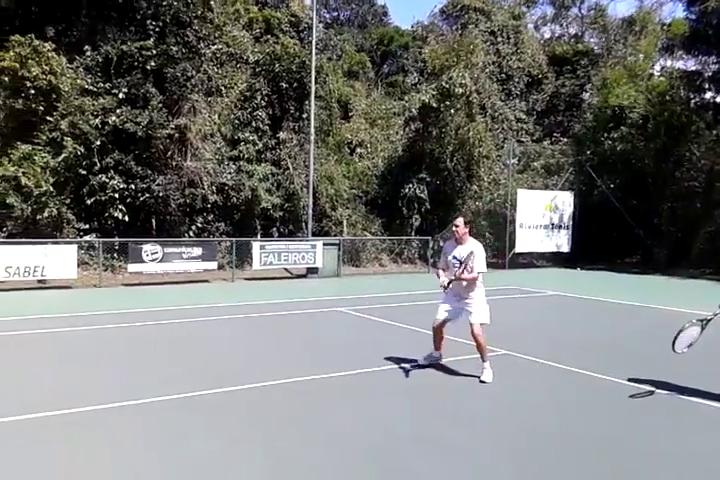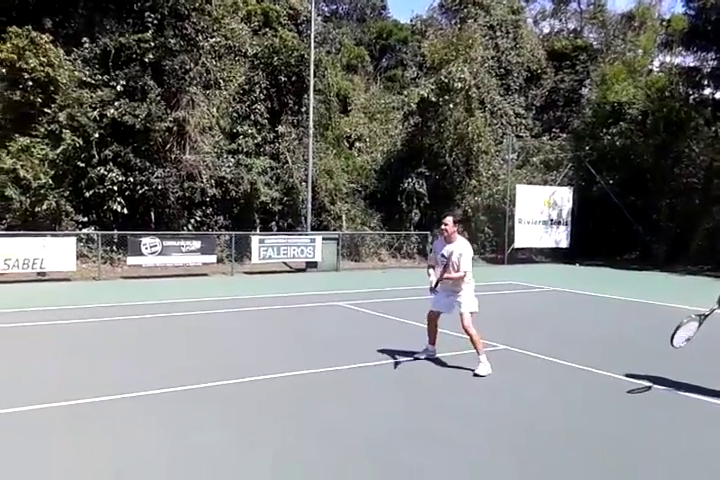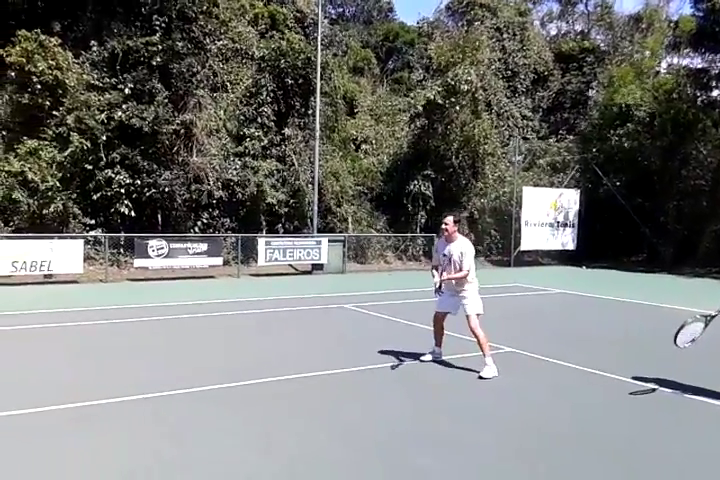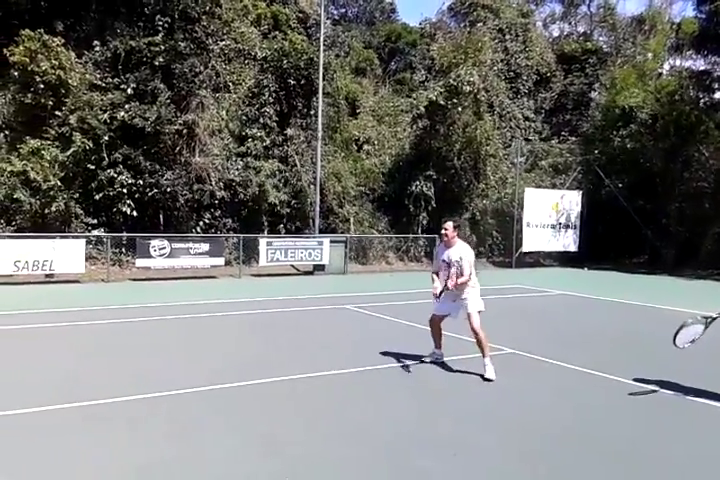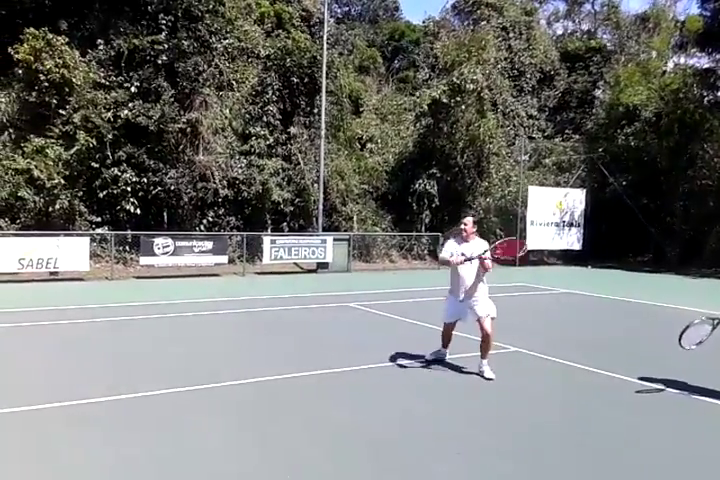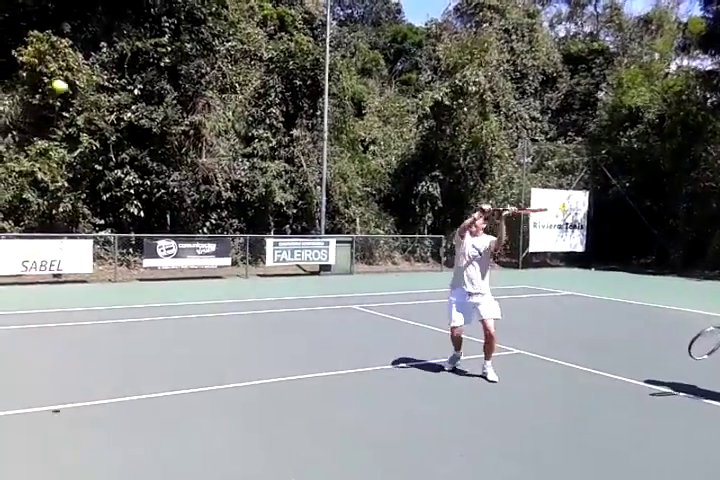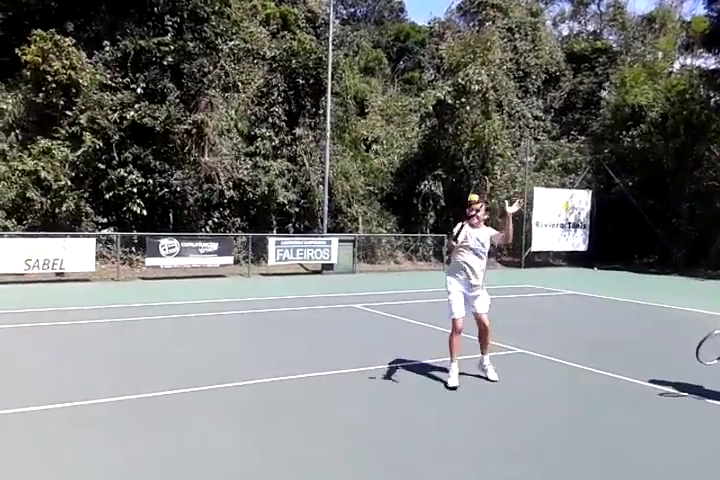
dt=0.2s
person 1, frame 1
left shoulder: (476, 248)
right shoulder: (448, 245)
left elbow: (476, 275)
right elbow: (441, 267)
left wrist: (464, 277)
right wrist: (442, 278)
left hip: (473, 295)
right hip: (452, 294)
left knee: (476, 333)
right knee: (437, 326)
left ankle: (486, 367)
right ankle: (436, 354)
person 1, frame 2
left shoulder: (464, 247)
right shoulder: (437, 243)
left elbow: (462, 274)
right elbow: (431, 265)
left wrist: (446, 276)
right wrist: (432, 277)
left hip: (463, 289)
right hip: (444, 289)
left knee: (467, 325)
right knee: (431, 317)
left ankle: (483, 362)
right ankle: (430, 349)
person 1, frame 3
left shoulder: (465, 246)
right shoulder: (439, 244)
left elbow: (465, 273)
right elbow: (435, 265)
left wrist: (448, 277)
right wrist: (436, 277)
left hip: (467, 290)
right hip: (449, 289)
left knee: (474, 326)
right knee: (437, 318)
left ankle: (490, 364)
right ankle: (437, 351)
person 1, frame 4
left shoulder: (465, 251)
right shoulder: (439, 248)
left elbow: (467, 276)
right elbow: (435, 271)
left wrist: (455, 283)
right wrist: (436, 285)
left hip: (468, 292)
right hip: (449, 293)
left knee: (475, 327)
right knee: (434, 321)
left ankle: (488, 365)
right ankle: (438, 353)
person 1, frame 5
left shoulder: (482, 245)
right shoulder: (452, 243)
left elbow: (487, 268)
right elbow: (442, 258)
left wrist: (485, 261)
right wrist: (452, 260)
left hip: (478, 295)
right hip: (456, 294)
left knee: (487, 331)
right knee: (447, 328)
left ankle: (483, 364)
right ankle: (442, 351)
person 1, frame 6
left shoulder: (488, 241)
right shoulder: (462, 237)
left elbow: (500, 243)
right elbow: (462, 230)
left wrist: (502, 220)
right wrist: (474, 217)
left hip: (481, 293)
right hip: (459, 293)
left knee: (490, 332)
right knee: (456, 332)
left ankle: (487, 366)
right ankle: (457, 353)
person 1, frame 7
left shoulder: (488, 232)
right shoulder: (462, 228)
left elbow: (507, 238)
right elbow: (454, 243)
left wrist: (509, 215)
right wrist: (455, 244)
left hip: (476, 285)
right hip: (458, 282)
left knee: (484, 325)
right knee: (457, 326)
left ankle: (485, 363)
right ankle: (453, 369)
